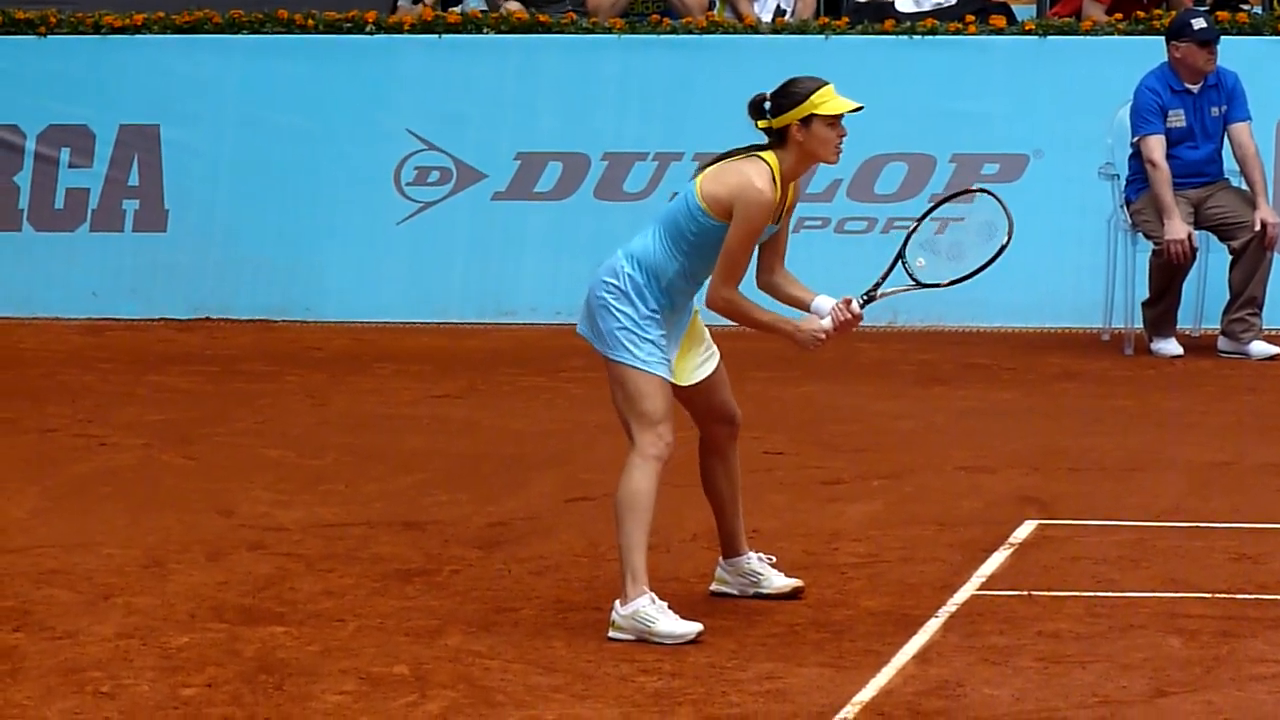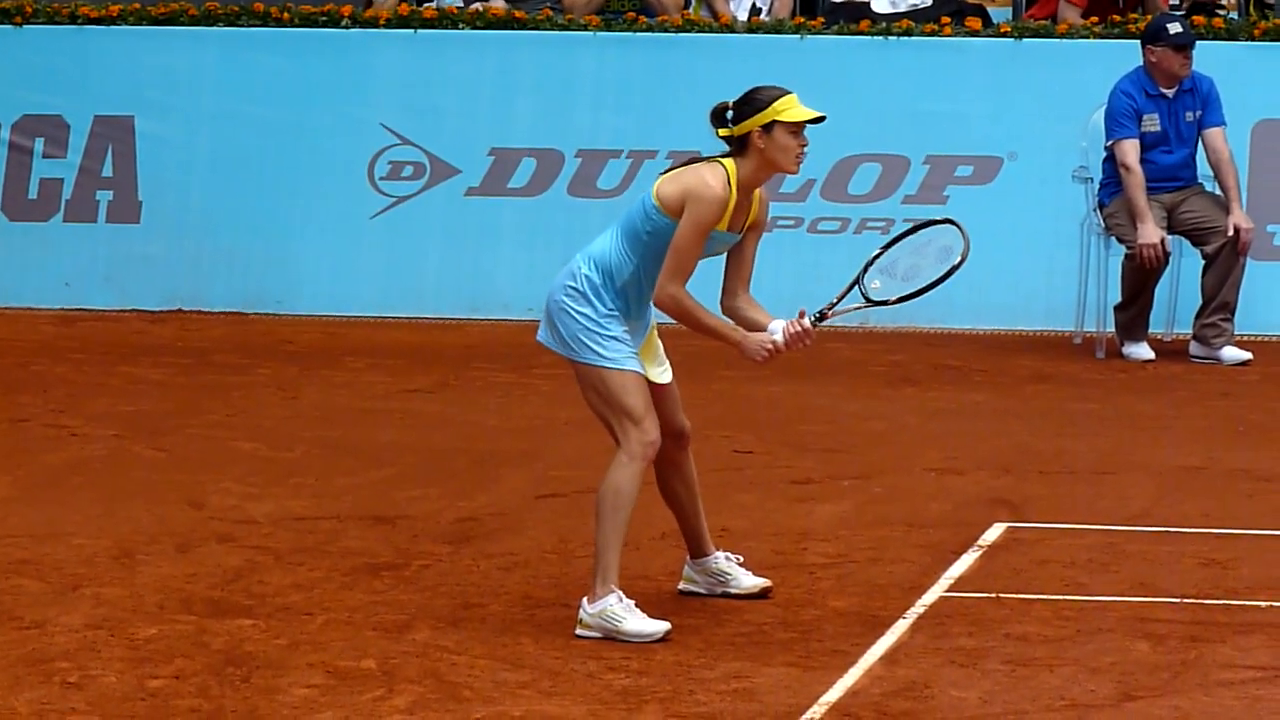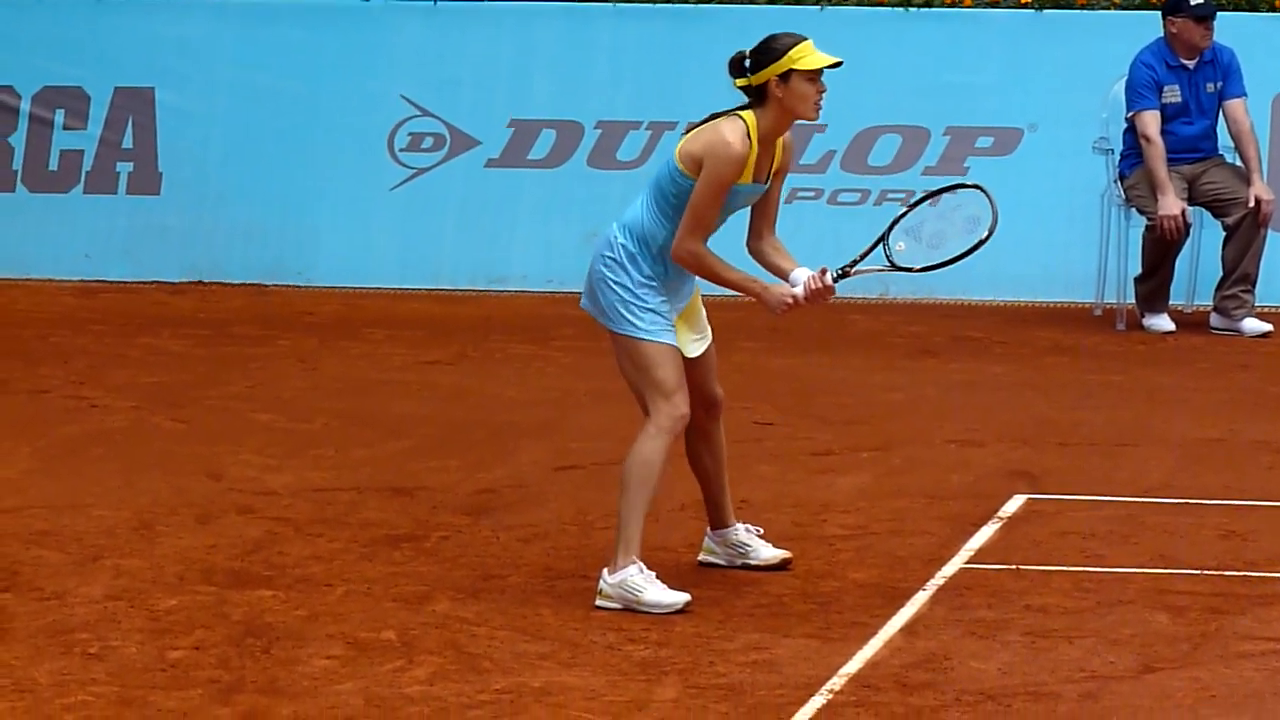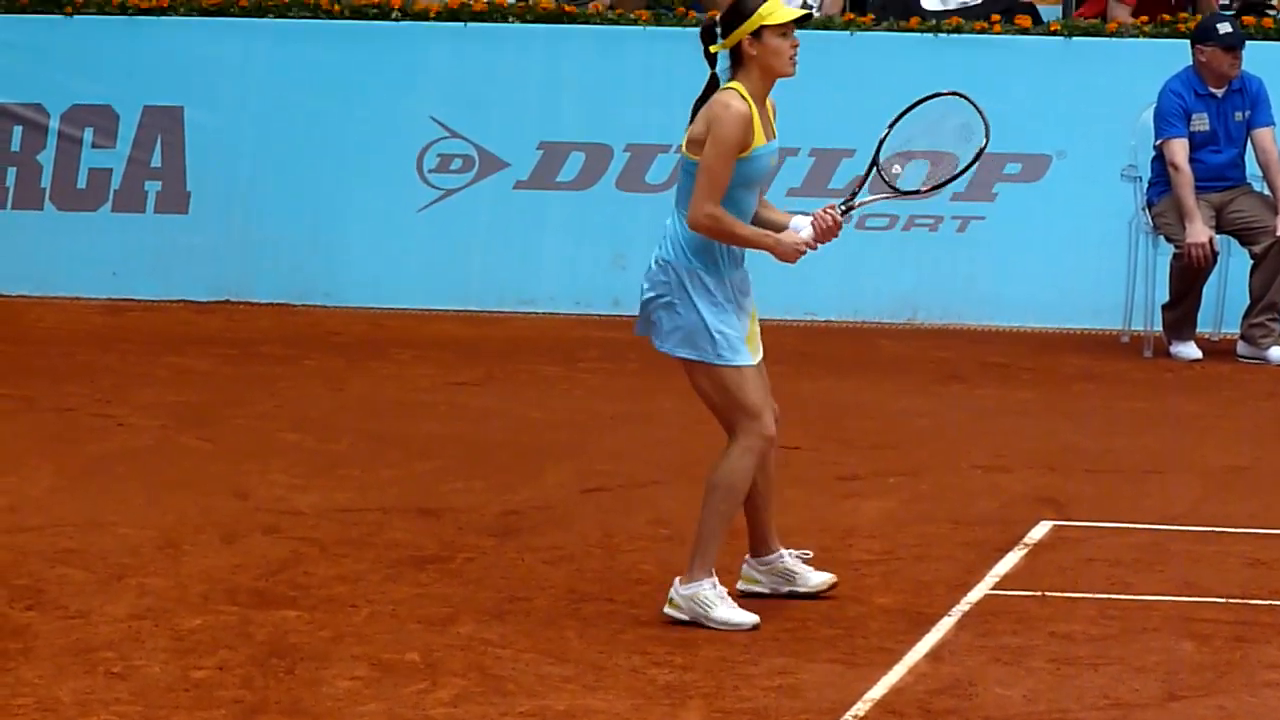
dt=0.7s
person 1, frame 1
left shoulder: (784, 184)
right shoulder: (756, 188)
left elbow: (770, 274)
right elbow: (722, 296)
left wrist: (823, 306)
right wrist: (792, 329)
left hip: (670, 306)
right hip: (629, 300)
left knee: (723, 425)
right knee: (653, 442)
left ankle: (737, 565)
right ankle: (633, 602)
person 1, frame 2
left shoulder: (755, 205)
right shoulder: (711, 188)
left elbow: (735, 300)
right elbow: (669, 293)
left wrist: (777, 328)
right wrist: (741, 341)
left hip: (629, 310)
right hip: (589, 303)
left knee: (675, 436)
right knee: (641, 440)
left ankle: (704, 564)
right ankle: (601, 601)
person 1, frame 3
left shoulder: (779, 147)
right shoulder: (730, 143)
left elbow: (761, 239)
right elbow: (686, 248)
left wrist: (799, 277)
right wrist: (762, 292)
left hip: (672, 278)
right hip: (631, 271)
left knee: (709, 404)
right knee: (671, 413)
left ankle: (724, 536)
right ankle: (622, 572)
person 1, frame 4
left shoulder: (761, 106)
right shoulder: (731, 110)
right elbow: (703, 216)
left wrist: (800, 222)
right wrist: (773, 243)
left hip: (724, 283)
right hip: (694, 285)
left knee: (756, 428)
right knee: (757, 431)
left ankle: (764, 560)
right ankle: (694, 584)
person 2, frame 1
left shoulder: (1228, 83)
right shoulder: (1152, 89)
left elbow: (1245, 146)
right elbow: (1155, 160)
right wrist: (1172, 219)
left hip: (1211, 187)
right hip: (1155, 190)
right knee: (1178, 245)
left ankle: (1239, 333)
right ankle: (1161, 331)
person 2, frame 2
left shoulder: (1203, 87)
right shoulder: (1126, 93)
left elbow: (1218, 150)
right elbow: (1129, 164)
left wrist: (1236, 209)
right wrist: (1145, 223)
left hip: (1185, 191)
right hip: (1128, 194)
left knee: (1233, 234)
right knee: (1149, 248)
left ankle: (1211, 338)
right ankle: (1132, 335)
person 2, frame 3
left shoulder: (1224, 59)
right shoulder: (1146, 64)
left elbow: (1240, 122)
right elbow: (1149, 135)
left wrist: (1256, 179)
right wrist: (1165, 195)
left hip: (1206, 163)
right hip: (1149, 165)
left knee: (1254, 205)
right knee: (1170, 220)
left ankle: (1231, 309)
right ankle: (1152, 307)
person 2, frame 4
right shoulder: (1175, 93)
right elbow: (1177, 163)
right wrist: (1193, 223)
left hip: (1234, 192)
right hip: (1176, 193)
right knee: (1196, 247)
right ankle: (1180, 335)
